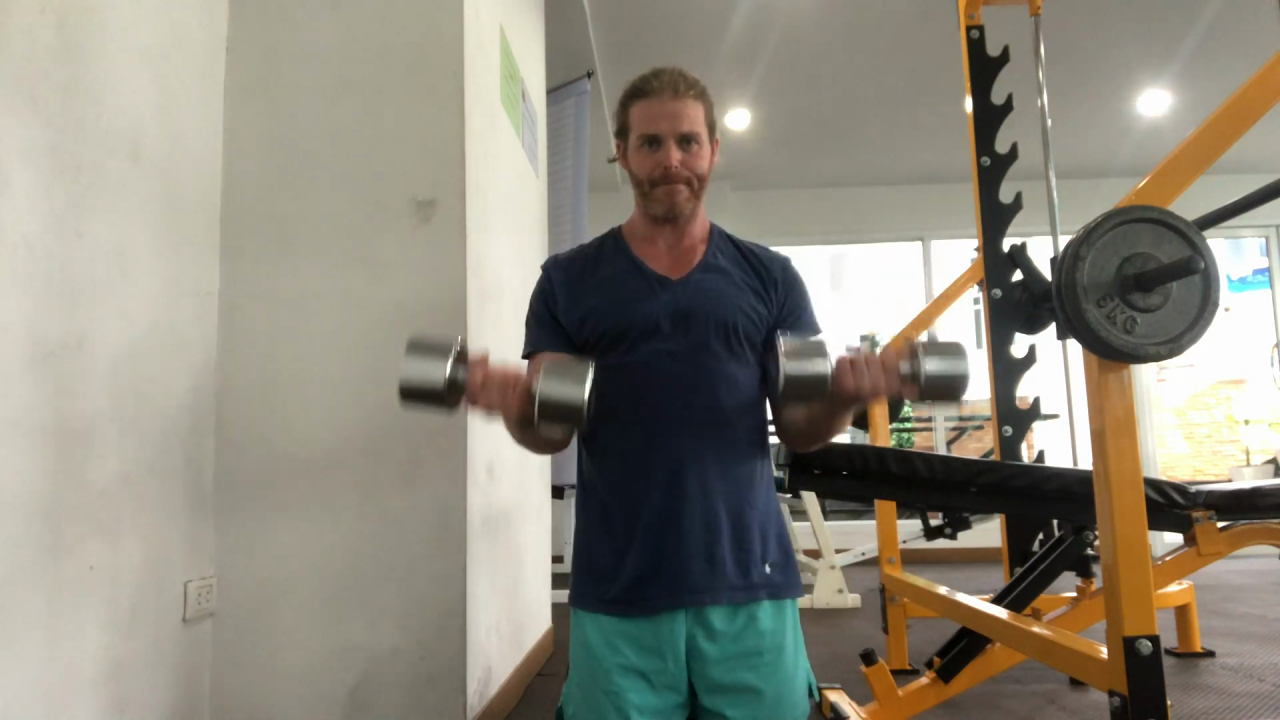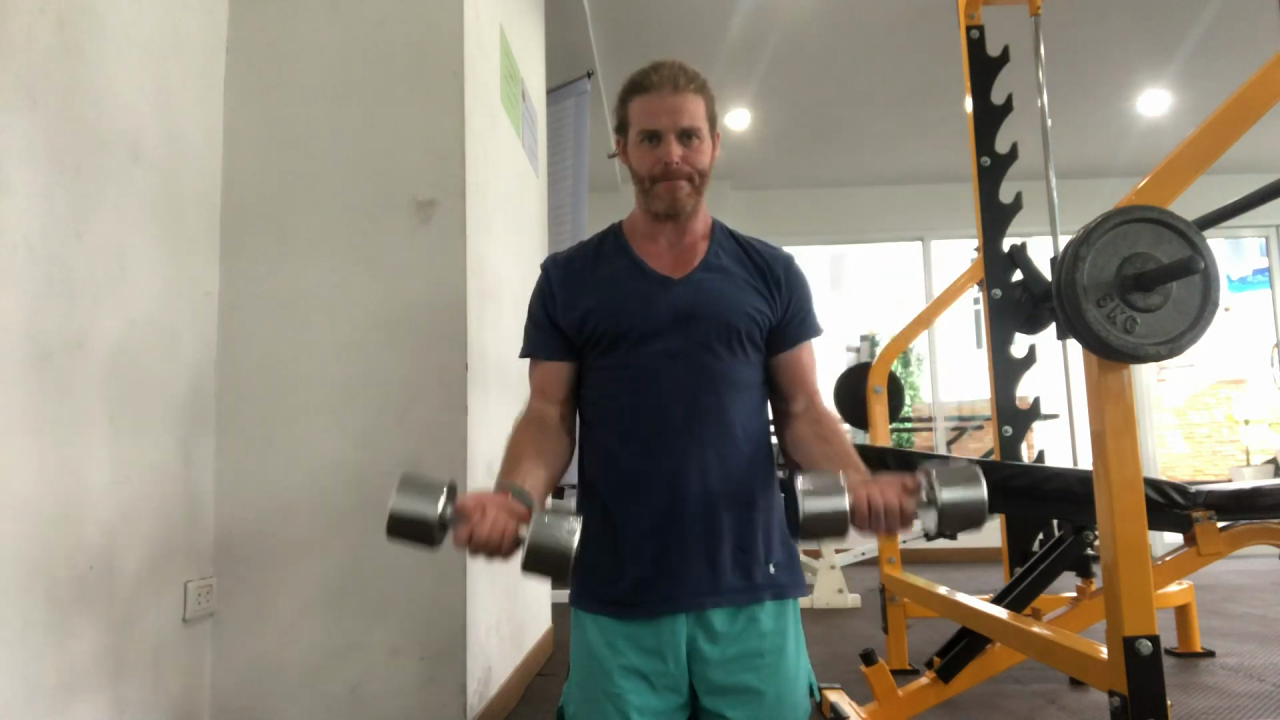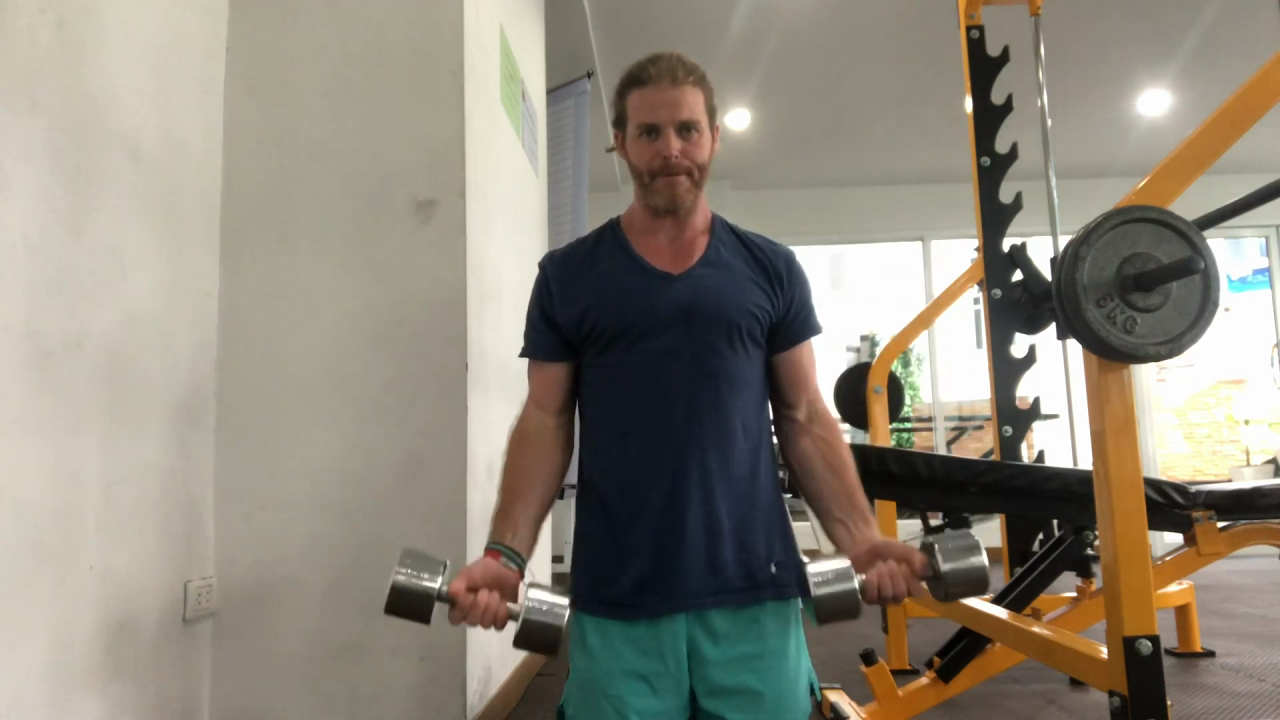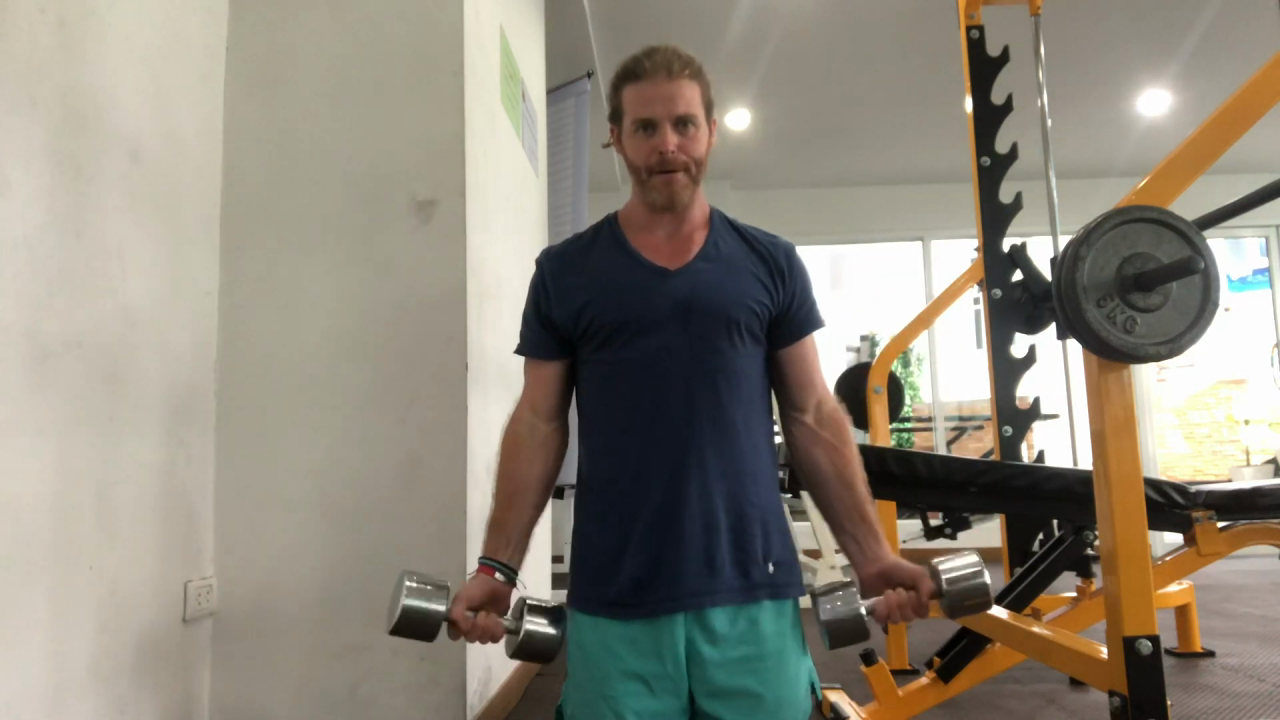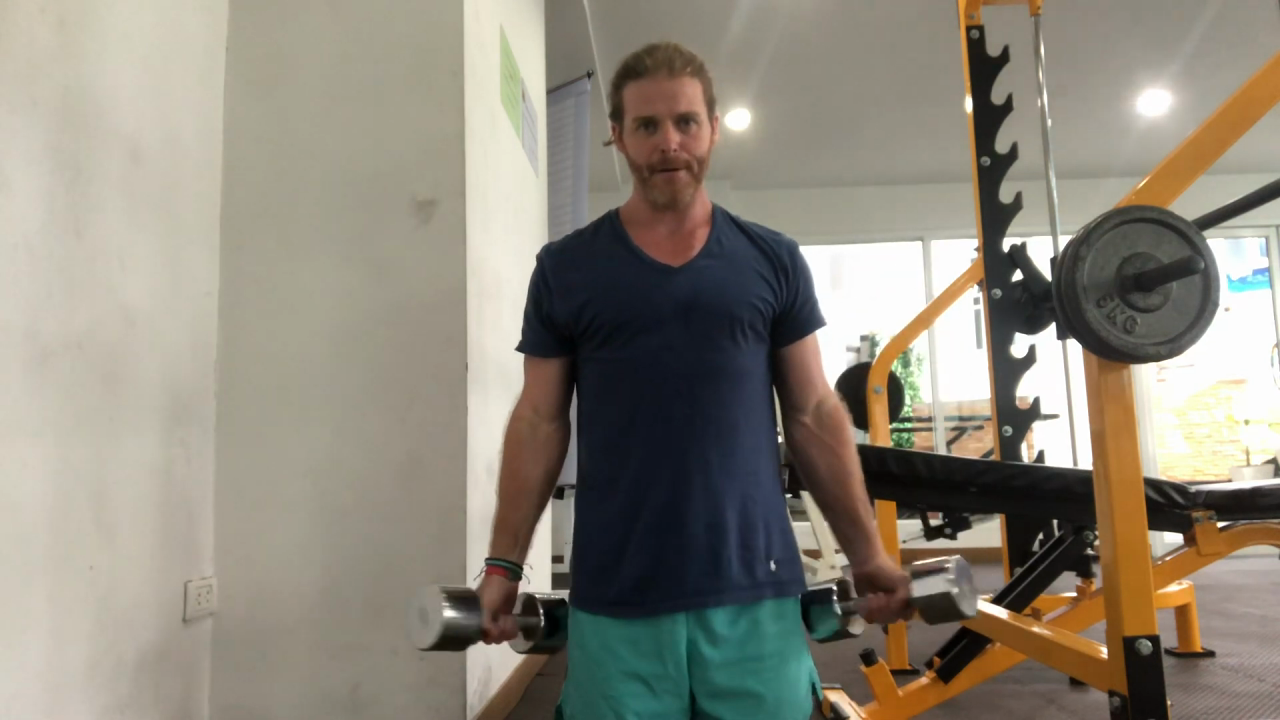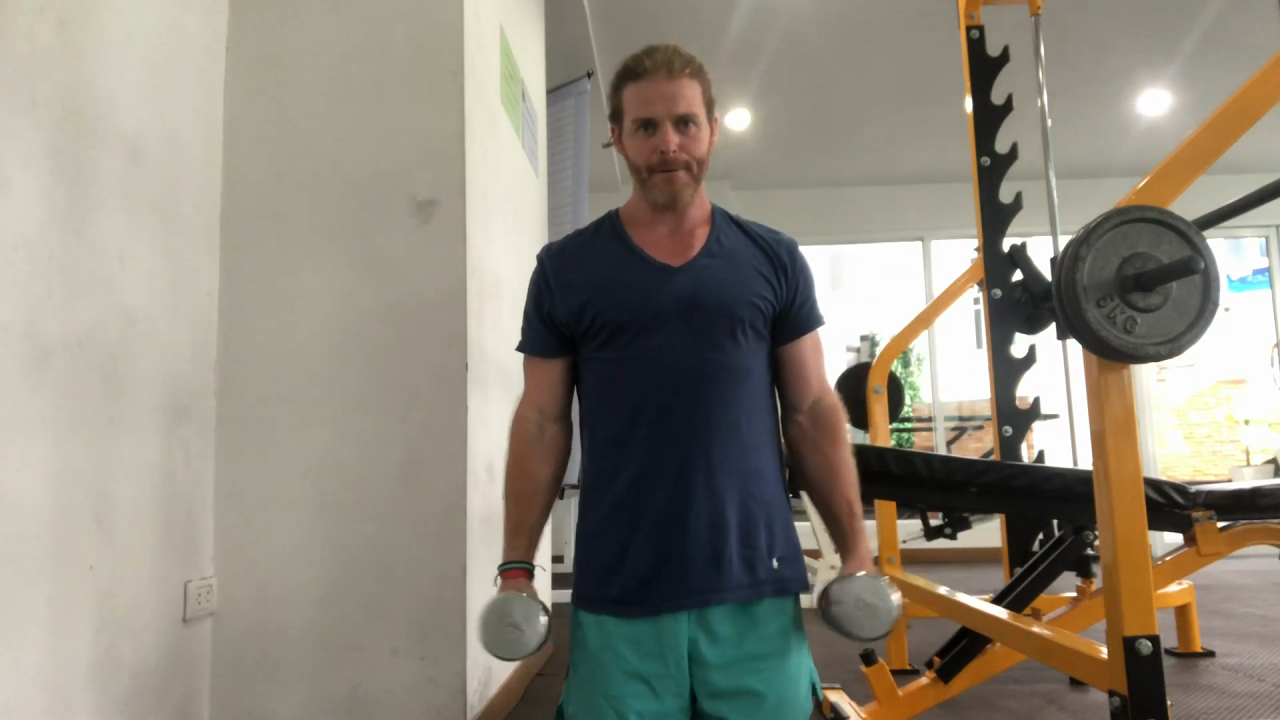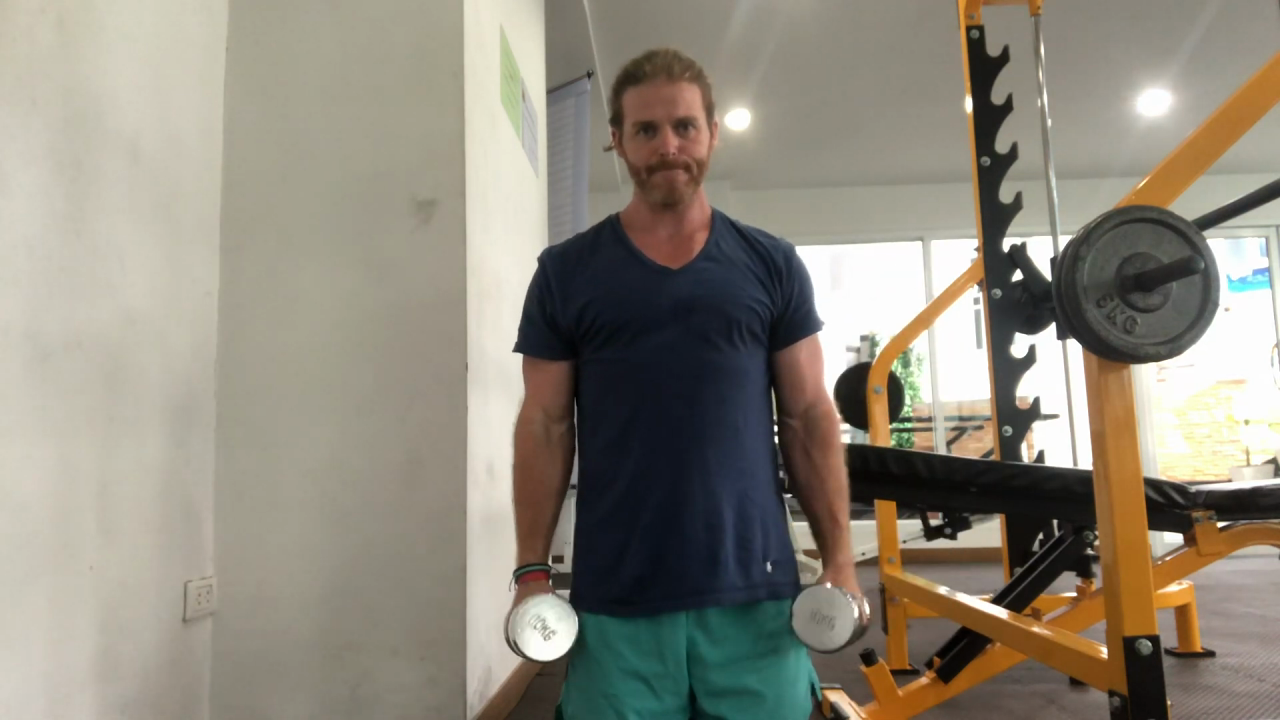
dt=0.3s
person 1, frame 1
left shoulder: (767, 275)
right shoulder: (570, 278)
left elbow: (800, 421)
left wrist: (842, 396)
right wrist: (518, 403)
left hip: (746, 583)
right hip: (617, 591)
person 1, frame 2
left shoulder: (770, 272)
right shoulder: (569, 277)
left elbow: (801, 411)
right elbow: (550, 415)
left wrist: (854, 483)
right wrist: (515, 495)
left hip: (750, 586)
right hip: (617, 594)
person 1, frame 3
left shoulder: (770, 269)
right shoulder: (567, 275)
left elbow: (803, 418)
right elbow: (546, 421)
left wrist: (859, 534)
right wrist: (506, 552)
left hip: (751, 587)
right hip: (616, 596)
person 1, frame 4
left shoulder: (769, 263)
right shoulder: (565, 271)
left elbow: (812, 417)
right elbow: (539, 422)
left wrist: (870, 551)
right wrist: (497, 564)
left hip: (751, 588)
right hip: (615, 597)
person 1, frame 5
left shoulder: (773, 260)
right shoulder: (565, 268)
left elbow: (813, 413)
right elbow: (540, 420)
left wrist: (867, 551)
right wrist: (503, 564)
left hip: (753, 586)
right hip: (616, 594)
person 1, frame 6
left shoulder: (773, 259)
right shoulder: (565, 268)
left elbow: (812, 411)
right elbow: (542, 422)
left wrist: (855, 548)
right wrist: (516, 566)
left hip: (755, 584)
right hip: (618, 593)
person 1, frame 7
left shoulder: (771, 265)
right shoulder: (566, 271)
left elbow: (808, 417)
right elbow: (545, 424)
left wrist: (837, 558)
right wrist: (532, 569)
left hip: (752, 588)
right hip: (616, 595)
